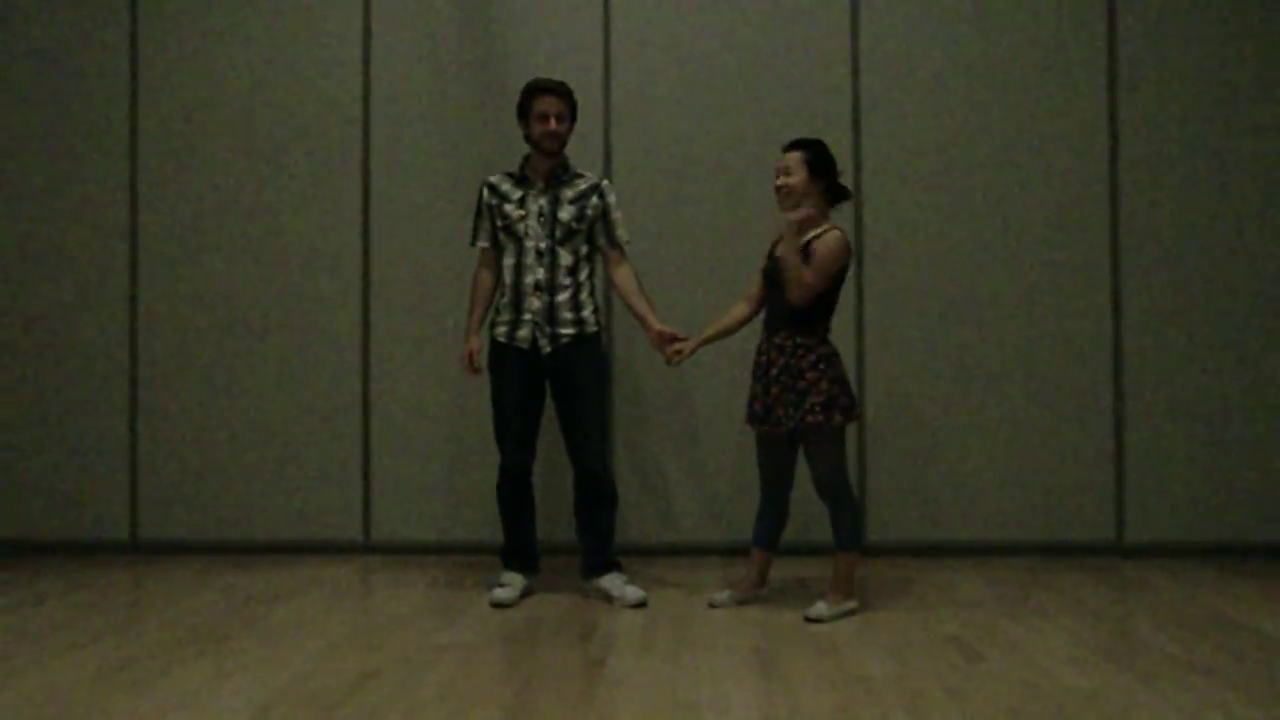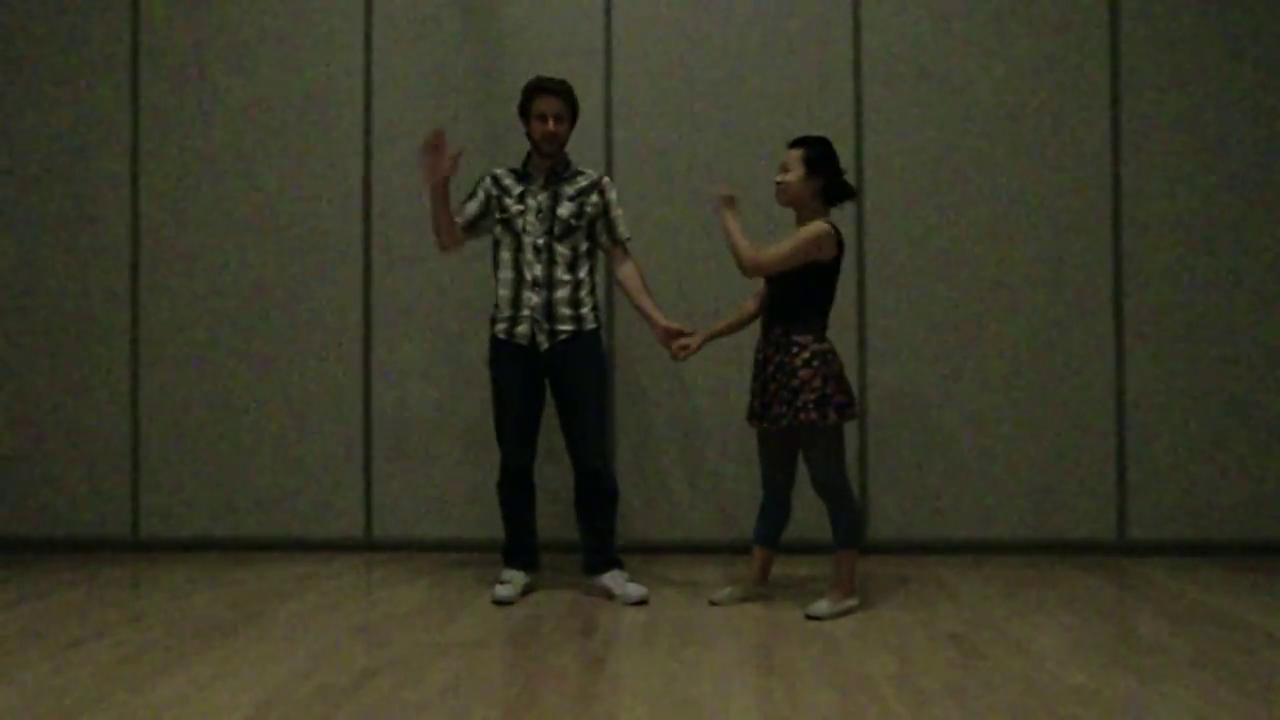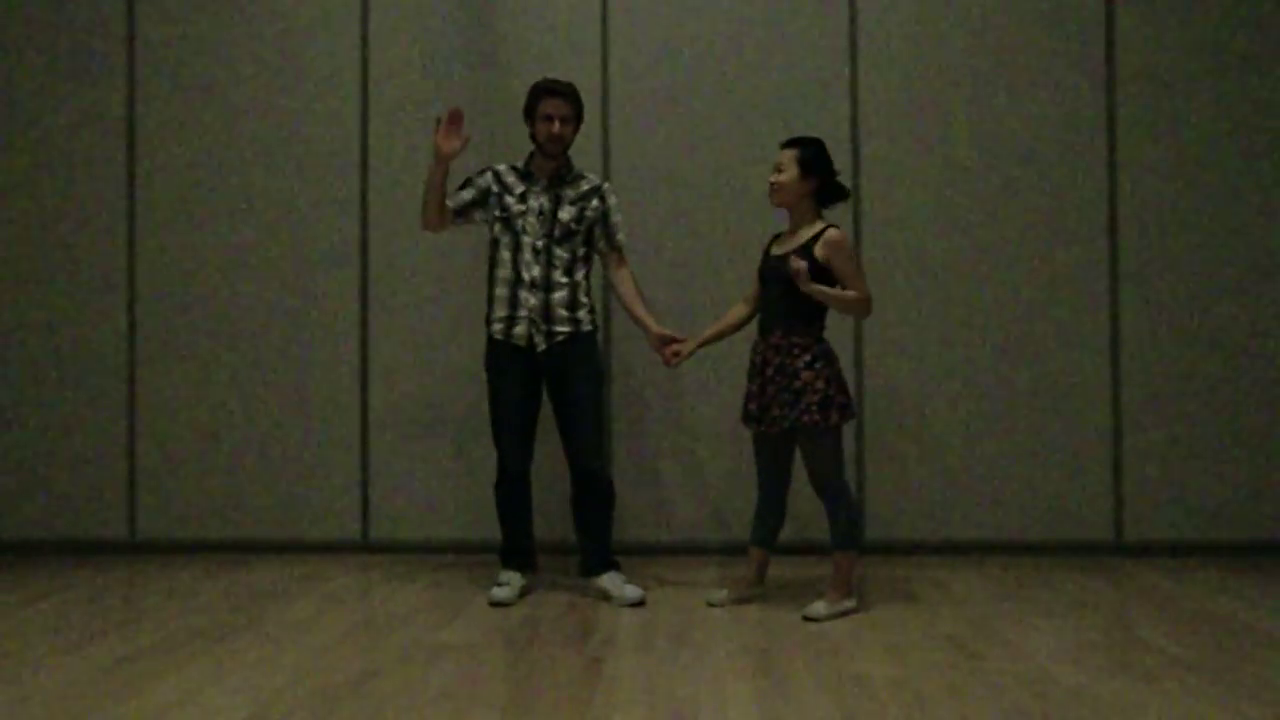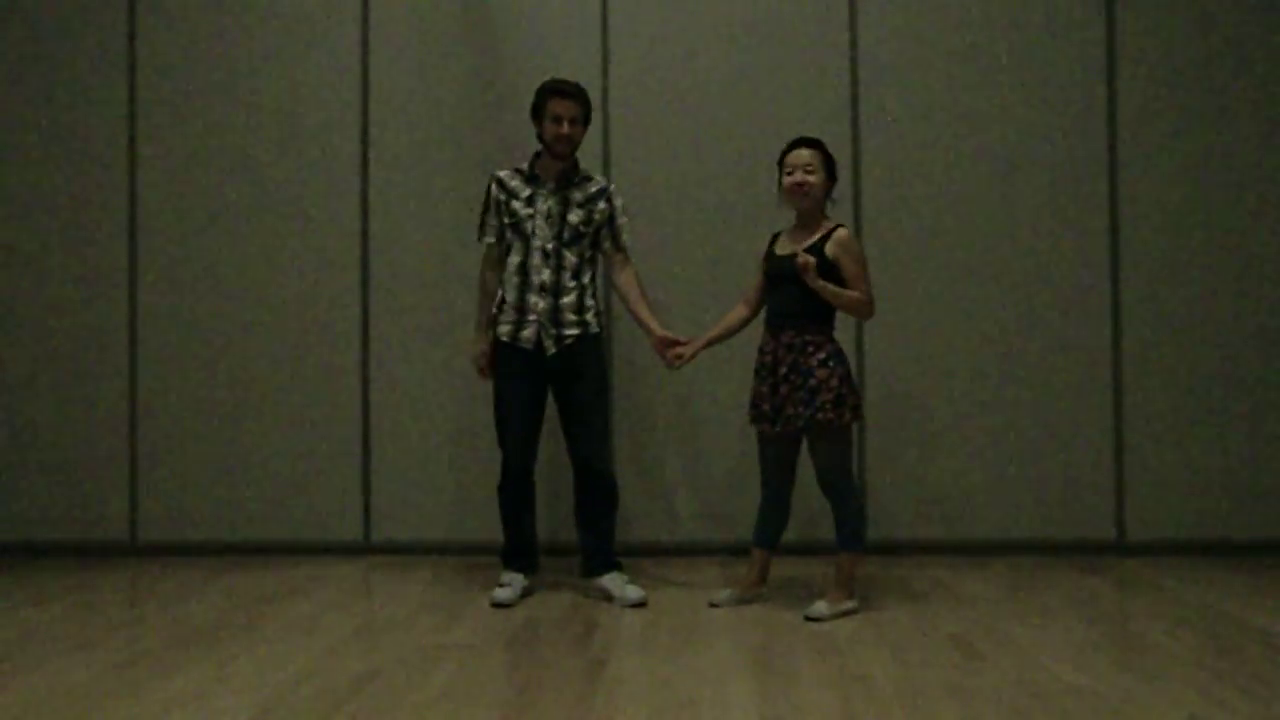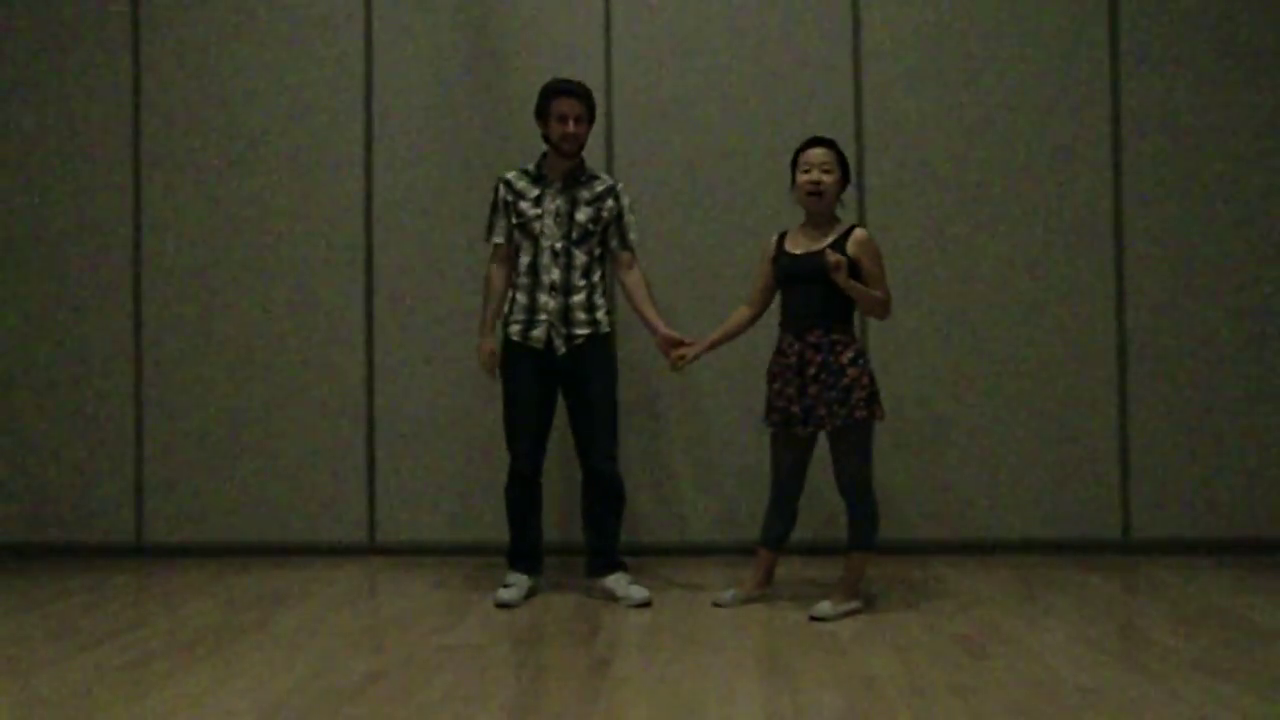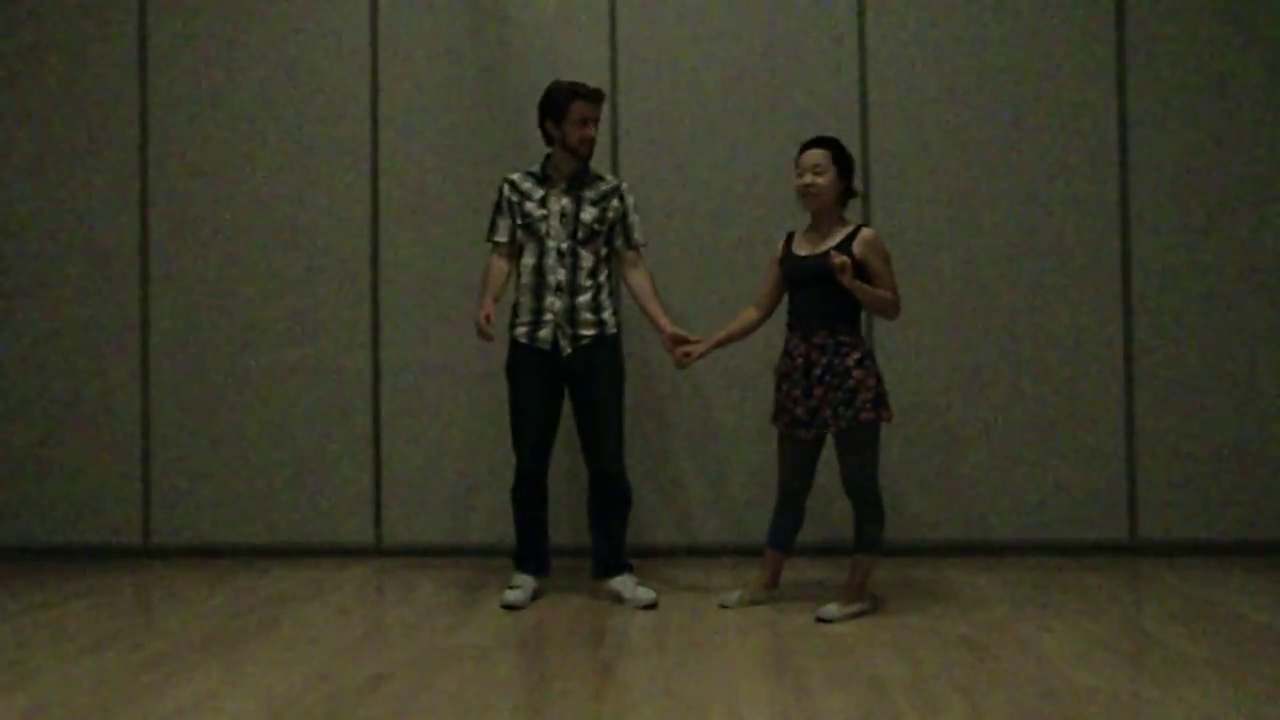
dt=0.4s
person 1, frame 1
left shoulder: (594, 191)
right shoulder: (496, 190)
left elbow: (617, 262)
right elbow: (487, 266)
left wrist: (651, 323)
right wrist: (472, 331)
left hip: (578, 341)
right hip: (513, 343)
left knee: (591, 460)
right knee: (514, 461)
left ankle: (602, 568)
right ankle: (517, 567)
person 1, frame 2
left shoulder: (594, 188)
right shoulder: (496, 185)
left elbow: (620, 259)
right elbow: (448, 239)
left wrist: (656, 318)
right wrist: (438, 185)
left hip: (576, 338)
right hip: (512, 340)
left knee: (591, 457)
right knee: (515, 458)
left ankle: (603, 566)
right ankle: (518, 565)
person 1, frame 3
left shoulder: (593, 193)
right shoulder: (495, 181)
left elbow: (615, 264)
right elbow: (435, 222)
left wrist: (650, 325)
right wrist: (440, 162)
left hip: (573, 340)
right hip: (509, 340)
left knee: (589, 459)
right knee: (512, 460)
left ankle: (601, 567)
right ankle: (516, 566)
person 1, frame 4
left shoulder: (600, 194)
right shoulder: (503, 185)
left elbow: (619, 266)
right elbow: (493, 263)
left wrist: (653, 328)
right wrist: (481, 331)
left hip: (579, 343)
right hip: (516, 342)
left knee: (593, 461)
right knee: (516, 461)
left ankle: (602, 567)
right ankle: (517, 567)
person 1, frame 5
left shoulder: (608, 192)
right shoulder: (511, 187)
left elbow: (627, 266)
right elbow: (500, 262)
left wrist: (659, 328)
right wrist: (487, 330)
left hip: (590, 342)
right hip: (526, 343)
left knee: (601, 461)
right knee: (524, 462)
left ankle: (607, 568)
right ankle: (522, 568)
person 1, frame 6
left shoulder: (613, 193)
right shoulder: (516, 188)
left elbow: (632, 265)
right elbow: (502, 256)
left wrist: (664, 325)
right wrist: (486, 302)
left hip: (596, 343)
right hip: (533, 343)
left knee: (607, 462)
right knee: (530, 463)
left ankle: (613, 569)
right ankle: (529, 569)
person 2, frame 1
left shoulder: (832, 240)
right shoulder: (782, 242)
left elbow: (798, 295)
right elbow: (751, 303)
left wrist: (793, 236)
right wrist: (696, 342)
left hip: (813, 367)
right hip: (773, 365)
left knee: (831, 481)
right knee: (773, 483)
left ankle: (844, 590)
right ankle: (755, 579)
person 2, frame 2
left shoulder: (822, 235)
right shoulder: (793, 237)
left elbow: (751, 264)
right elbow: (758, 301)
left wrist: (728, 215)
right wrist: (702, 337)
left hip: (808, 366)
right hip: (774, 364)
left knee: (829, 480)
right knee: (775, 481)
left ankle: (845, 588)
right ankle: (756, 577)
person 2, frame 3
left shoulder: (830, 240)
right shoulder: (775, 243)
left elbow: (862, 304)
right elbow: (748, 306)
left wrist: (810, 286)
right wrist: (694, 343)
left hip: (808, 366)
right hip: (768, 366)
left knee: (828, 481)
right knee: (770, 483)
left ankle: (843, 590)
right ankle: (753, 579)
person 2, frame 4
left shoulder: (839, 240)
right shoulder: (774, 243)
left elbow: (865, 306)
right elbow: (749, 306)
left wrist: (817, 281)
right wrist: (697, 345)
left hip: (819, 365)
right hip: (774, 366)
left knee: (836, 481)
right knee: (774, 483)
left ankle: (844, 590)
right ankle: (754, 580)
person 2, frame 5
left shoulder: (856, 240)
right shoulder: (778, 245)
left elbow: (882, 308)
right elbow: (751, 308)
left wrist: (845, 281)
right wrist: (699, 348)
left hip: (842, 366)
right hip: (790, 367)
left knee: (853, 482)
right knee: (784, 483)
left ankle: (850, 590)
right ankle: (759, 579)
person 2, frame 6
left shoulder: (863, 240)
right shoulder: (788, 245)
left elbow: (892, 307)
right elbow: (760, 309)
left wrist: (850, 282)
right wrist: (705, 346)
left hip: (846, 367)
right hip: (798, 368)
left knee: (859, 483)
right knee: (791, 484)
left ankle: (857, 591)
right ankle: (766, 581)
